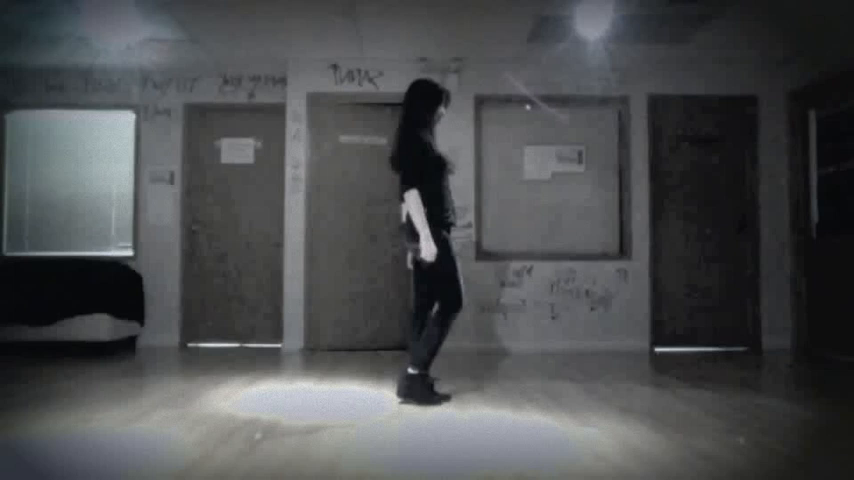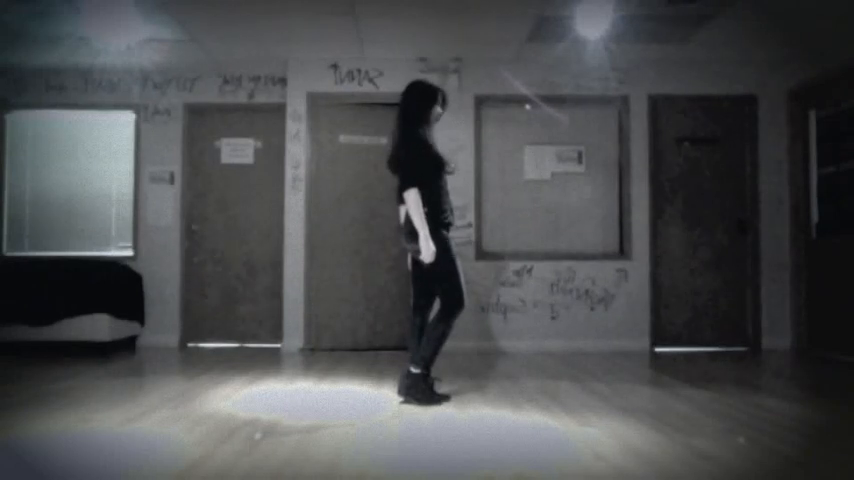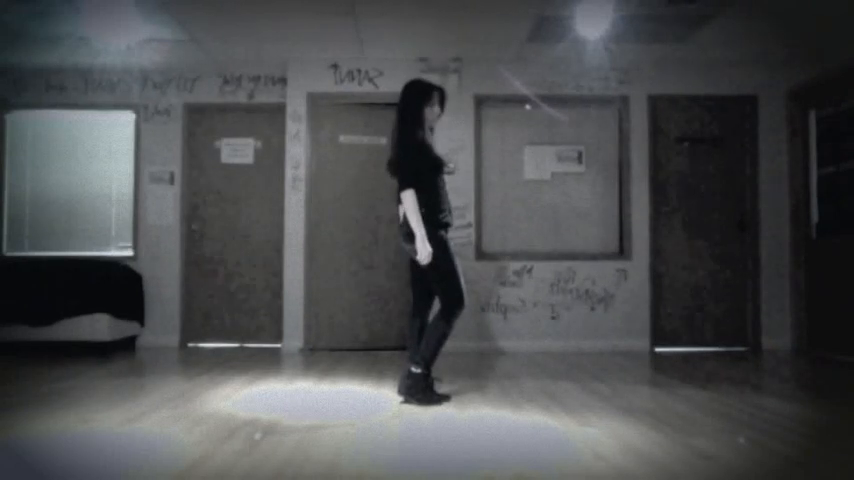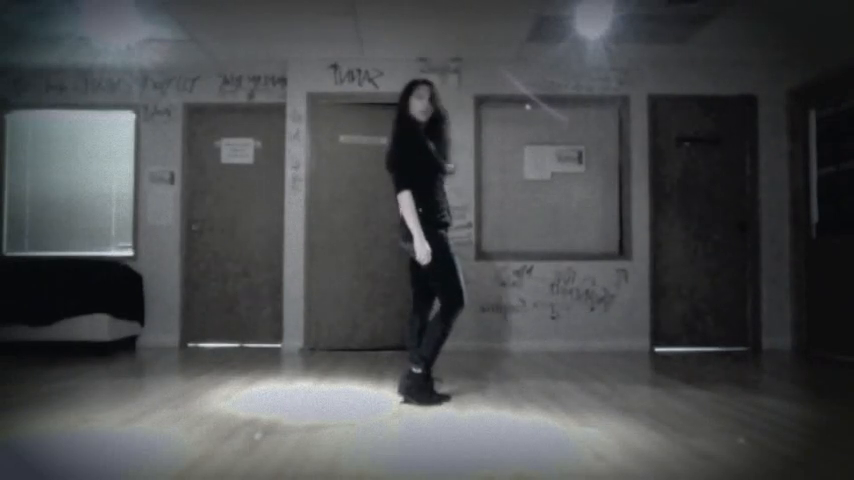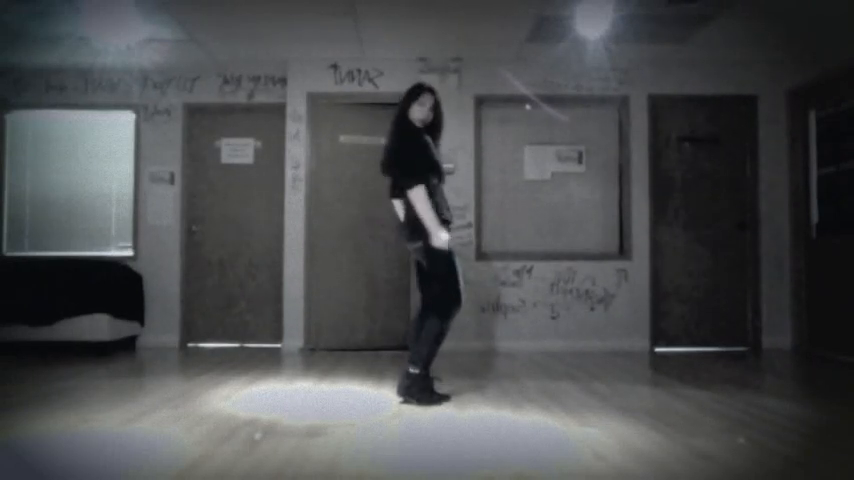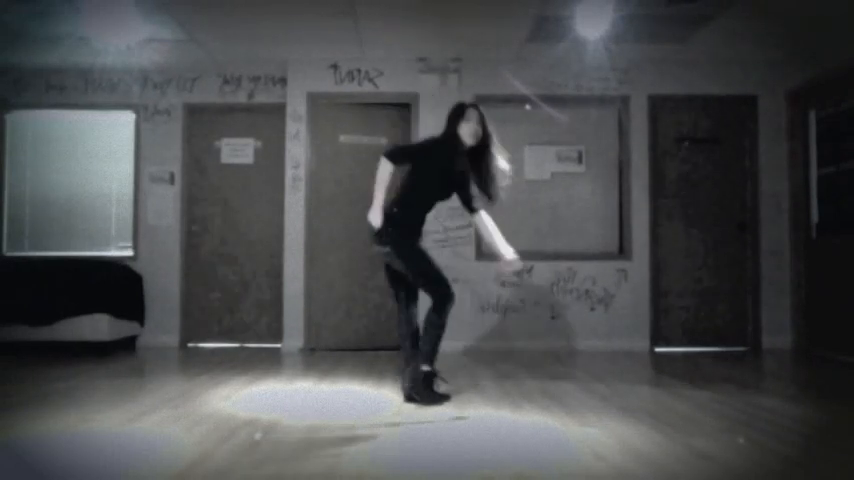
dt=0.7s
person 1, frame 1
left shoulder: (417, 141)
right shoulder: (416, 140)
right elbow: (410, 190)
left wrist: (414, 240)
right wrist: (426, 236)
left hip: (427, 232)
right hip: (431, 232)
left knee: (425, 305)
right knee: (450, 303)
left ankle: (416, 379)
right ankle: (413, 376)
person 1, frame 2
left shoulder: (413, 142)
right shoulder: (416, 140)
left elbow: (405, 195)
right elbow: (410, 190)
left wrist: (413, 238)
right wrist: (425, 236)
left hip: (424, 232)
right hip: (430, 231)
left knee: (422, 305)
right knee: (453, 302)
left ankle: (415, 379)
right ankle: (416, 376)
person 1, frame 3
left shoulder: (416, 142)
right shoulder: (412, 141)
right elbow: (407, 190)
right wrist: (421, 236)
left hip: (425, 231)
right hip: (426, 230)
left knee: (422, 305)
right knee: (453, 302)
left ankle: (416, 379)
right ankle: (416, 376)
person 1, frame 4
left shoulder: (422, 139)
right shoulder: (407, 138)
right elbow: (403, 190)
right wrist: (419, 237)
left hip: (429, 230)
right hip: (425, 230)
left knee: (423, 304)
right knee: (452, 301)
left ankle: (416, 379)
right ankle: (416, 376)
person 1, frame 5
left shoulder: (410, 141)
right shoulder: (410, 138)
left elbow: (397, 195)
right elbow: (415, 185)
right wrist: (435, 228)
left hip: (420, 233)
right hip: (427, 232)
left knee: (431, 304)
right knee: (448, 302)
left ankle: (417, 379)
right ankle: (414, 378)
person 1, frame 6
left shoulder: (461, 166)
right shoulder: (438, 148)
left elbow: (476, 211)
right elbow: (390, 158)
left wrist: (503, 248)
right wrist: (377, 206)
left hip: (398, 236)
right hip: (395, 233)
left knee: (407, 306)
right knee: (442, 295)
left ankle: (414, 381)
right ankle: (421, 373)
